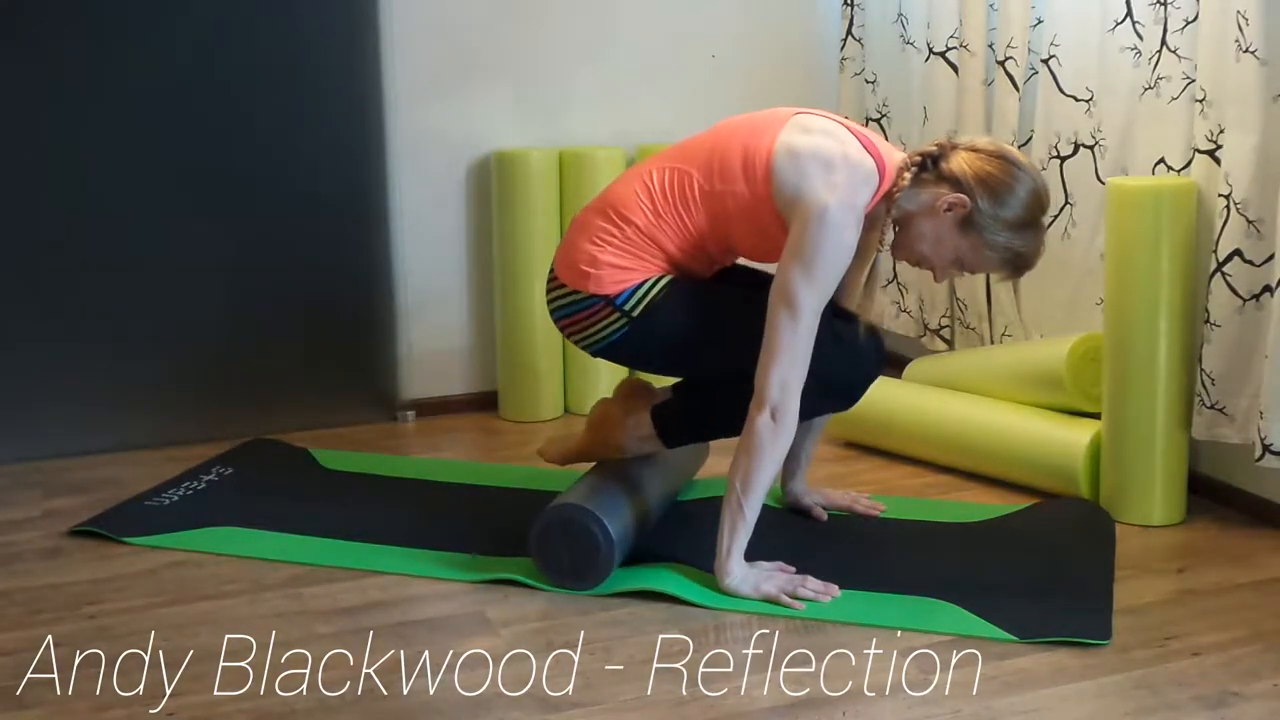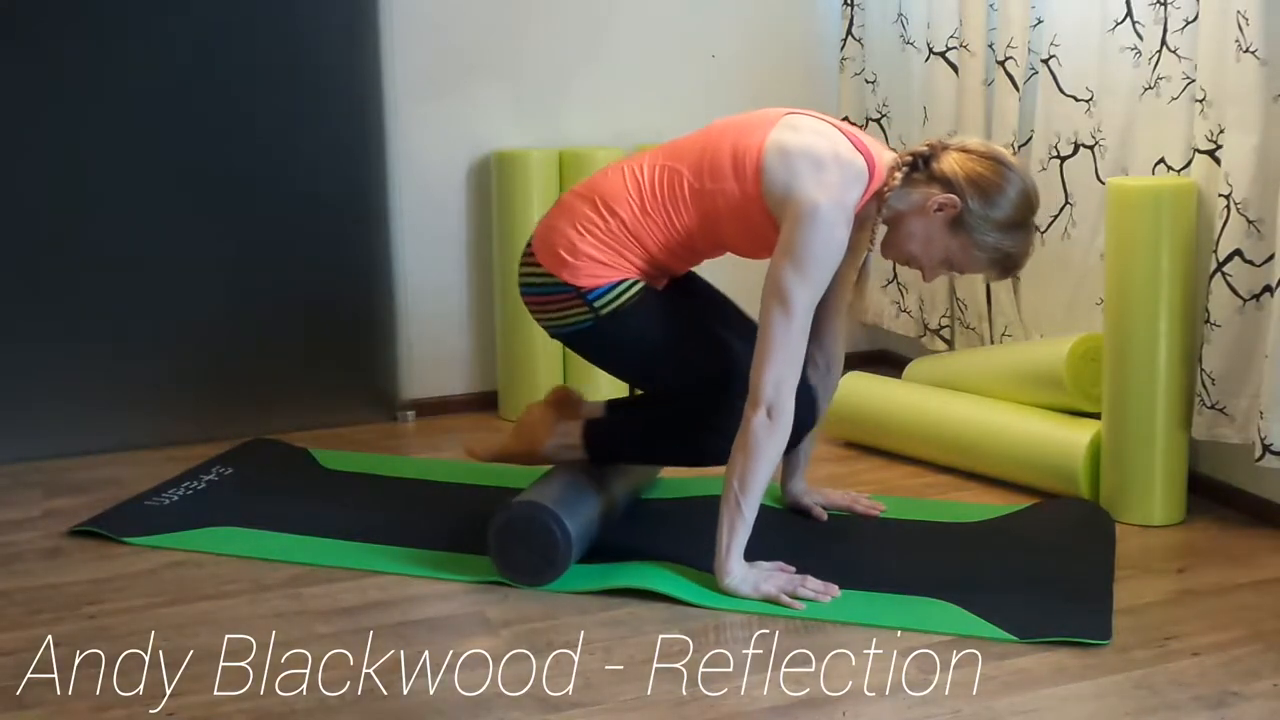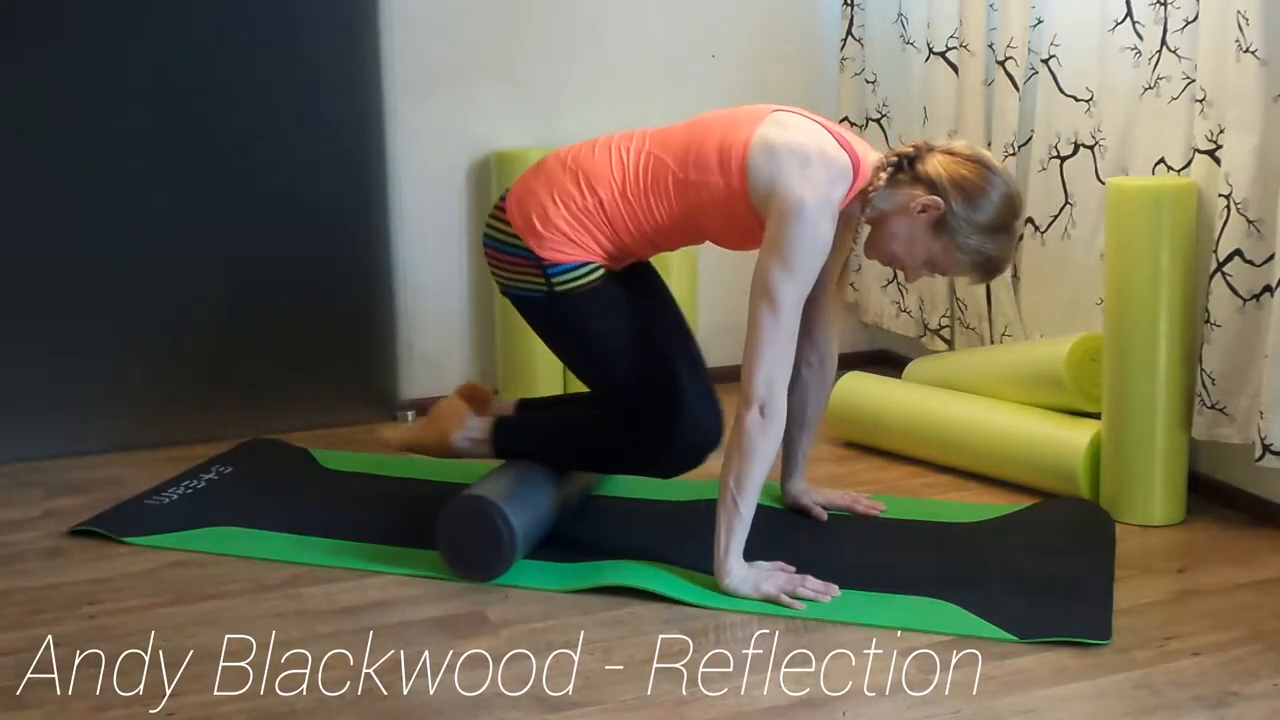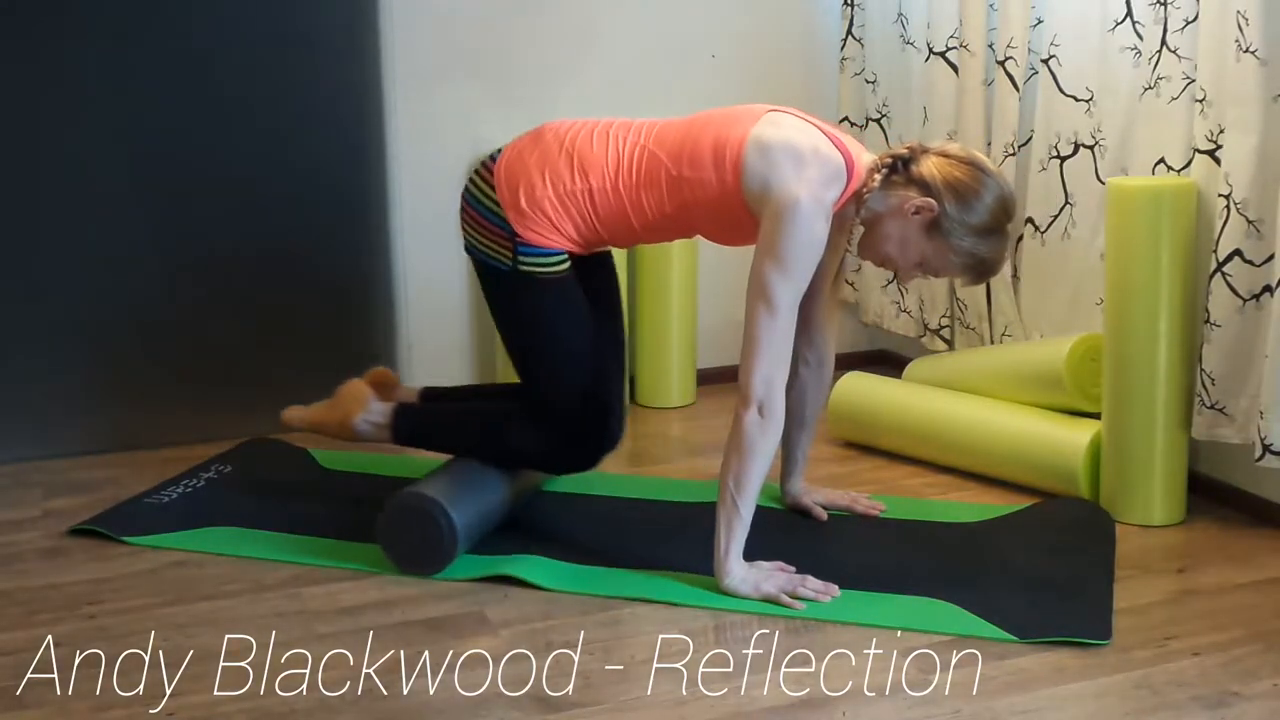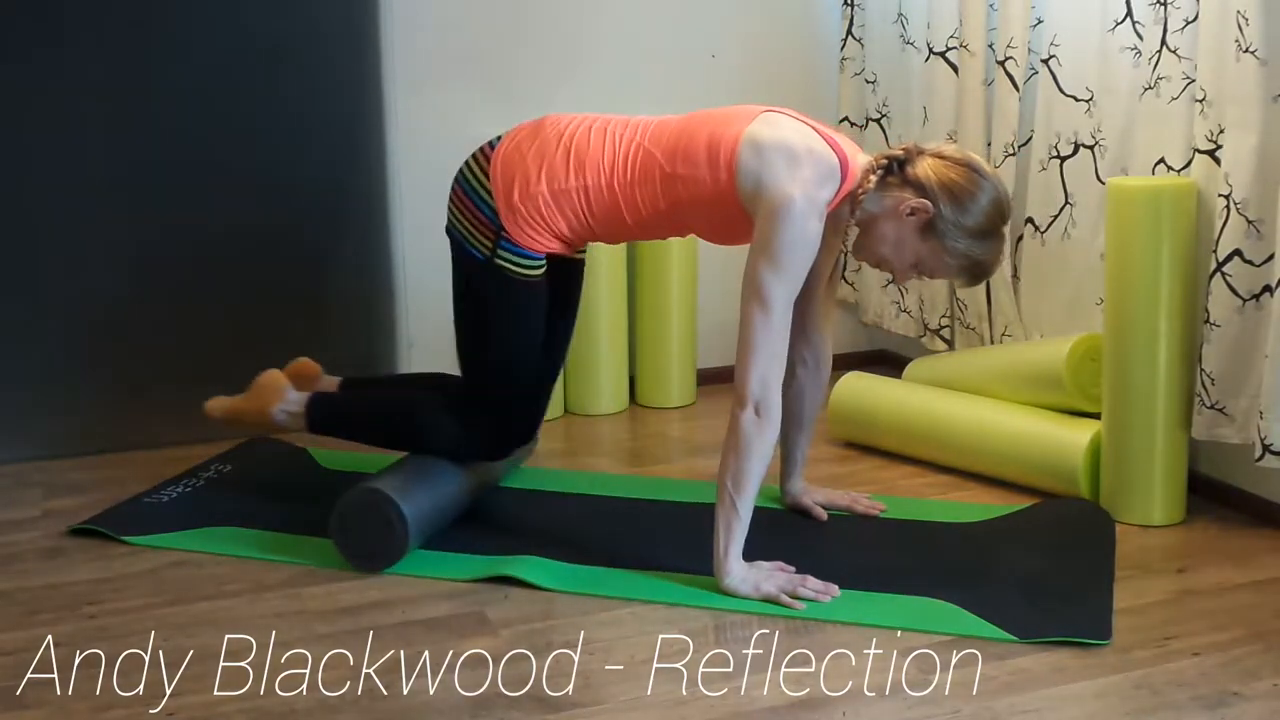
dt=0.4s
person 1, frame 1
left shoulder: (880, 179)
right shoulder: (838, 199)
left elbow: (818, 357)
right elbow: (776, 395)
left wrist: (795, 481)
right wrist: (732, 565)
left hip: (650, 263)
right hip: (606, 285)
left knee: (838, 351)
right knee: (851, 359)
left ankle: (650, 411)
right ankle: (636, 427)
person 1, frame 2
left shoulder: (867, 181)
right shoulder: (829, 198)
left elbow: (823, 347)
right elbow: (770, 399)
left wrist: (796, 481)
right wrist: (731, 566)
left hip: (627, 256)
right hip: (581, 270)
right knee: (784, 403)
left ankle: (584, 419)
right ankle: (566, 436)
person 1, frame 3
left shoulder: (853, 182)
right shoulder: (813, 196)
left elbow: (816, 350)
right elbow: (762, 396)
left wrist: (795, 482)
right wrist: (731, 564)
left hip: (587, 228)
right hip: (547, 235)
left knee: (675, 412)
right knee: (682, 434)
left ankle: (499, 413)
right ankle: (475, 432)
person 1, frame 4
left shoulder: (848, 183)
right shoulder: (809, 197)
left elbow: (813, 348)
right elbow: (761, 394)
left wrist: (794, 481)
right wrist: (731, 564)
left hip: (558, 201)
right hip: (523, 208)
left knee: (590, 420)
right knee: (576, 437)
left ankle: (401, 399)
right ankle: (374, 418)
person 1, frame 5
left shoulder: (841, 186)
right shoulder: (803, 197)
left elbow: (809, 348)
right elbow: (758, 393)
left wrist: (794, 482)
right wrist: (730, 564)
left hip: (543, 191)
right hip: (511, 202)
left knee: (513, 416)
right knee: (493, 427)
left ankle: (322, 386)
right ankle: (292, 406)
